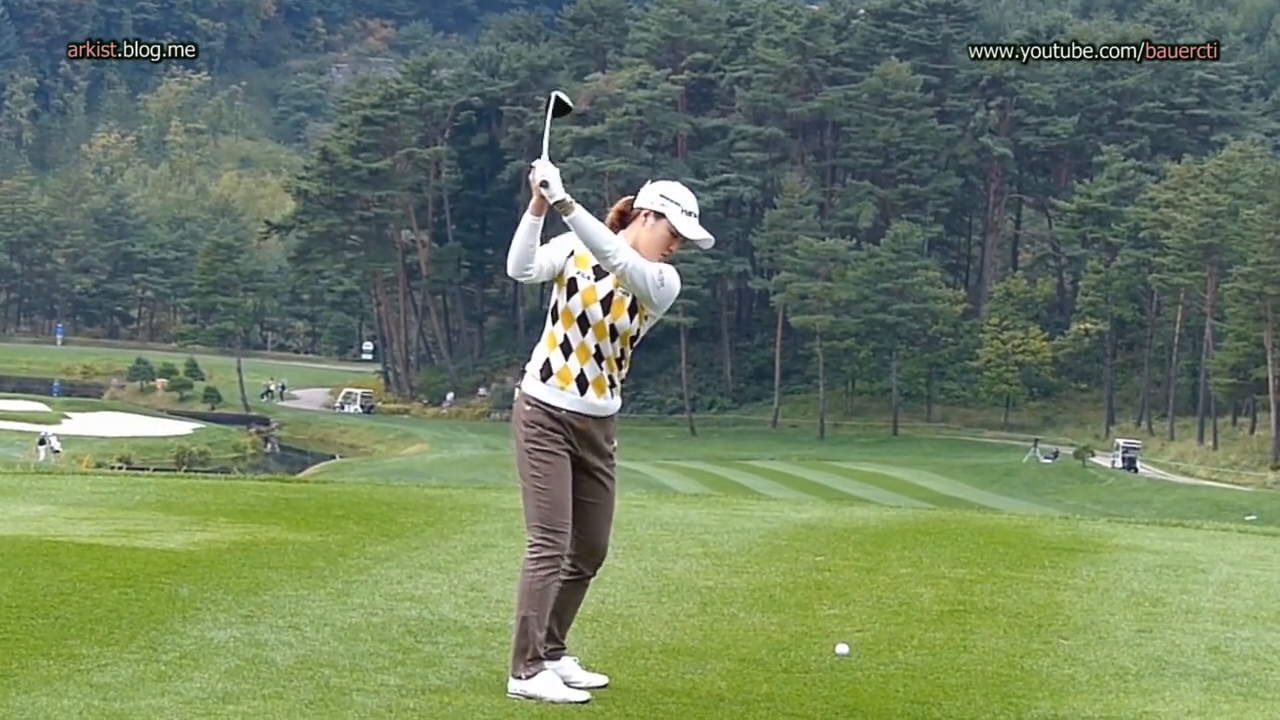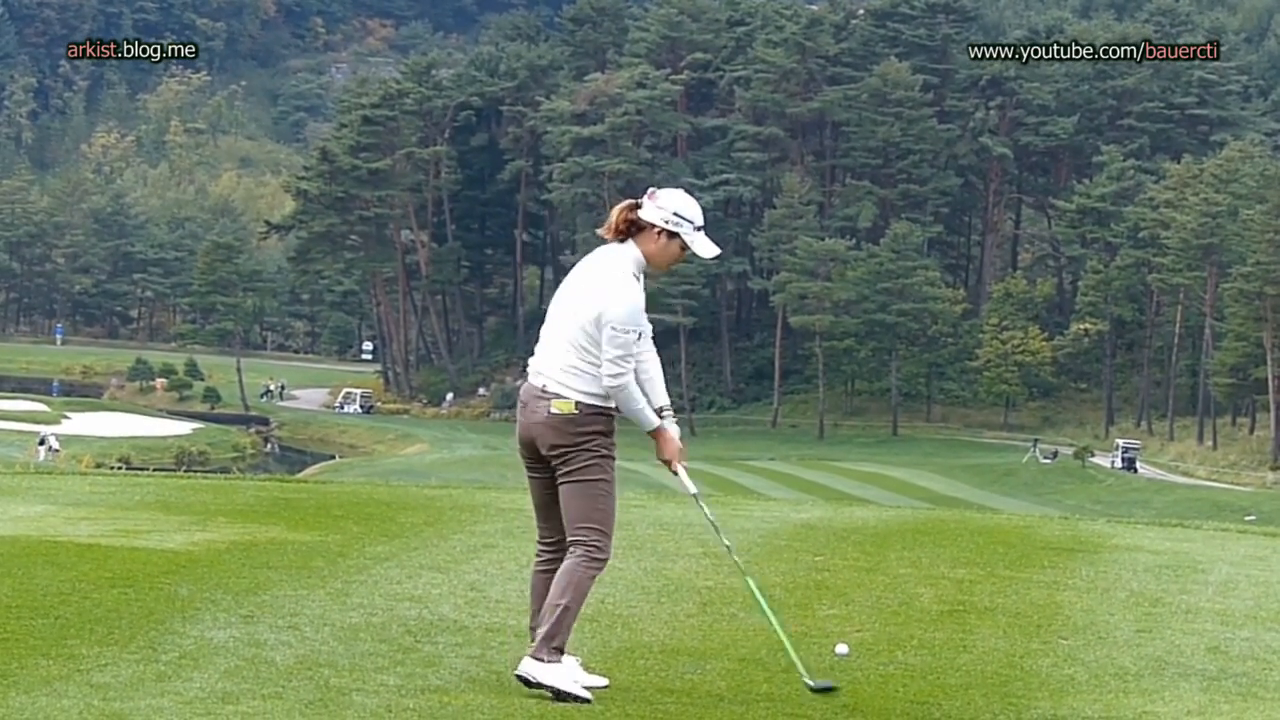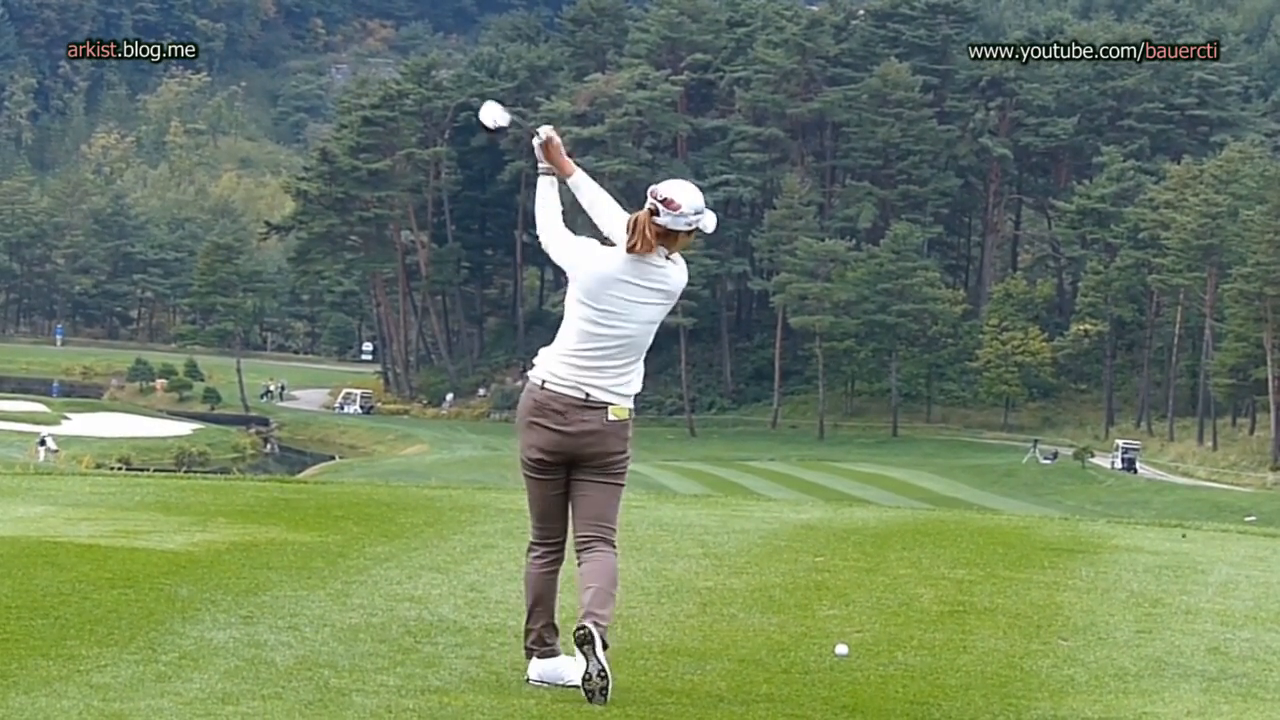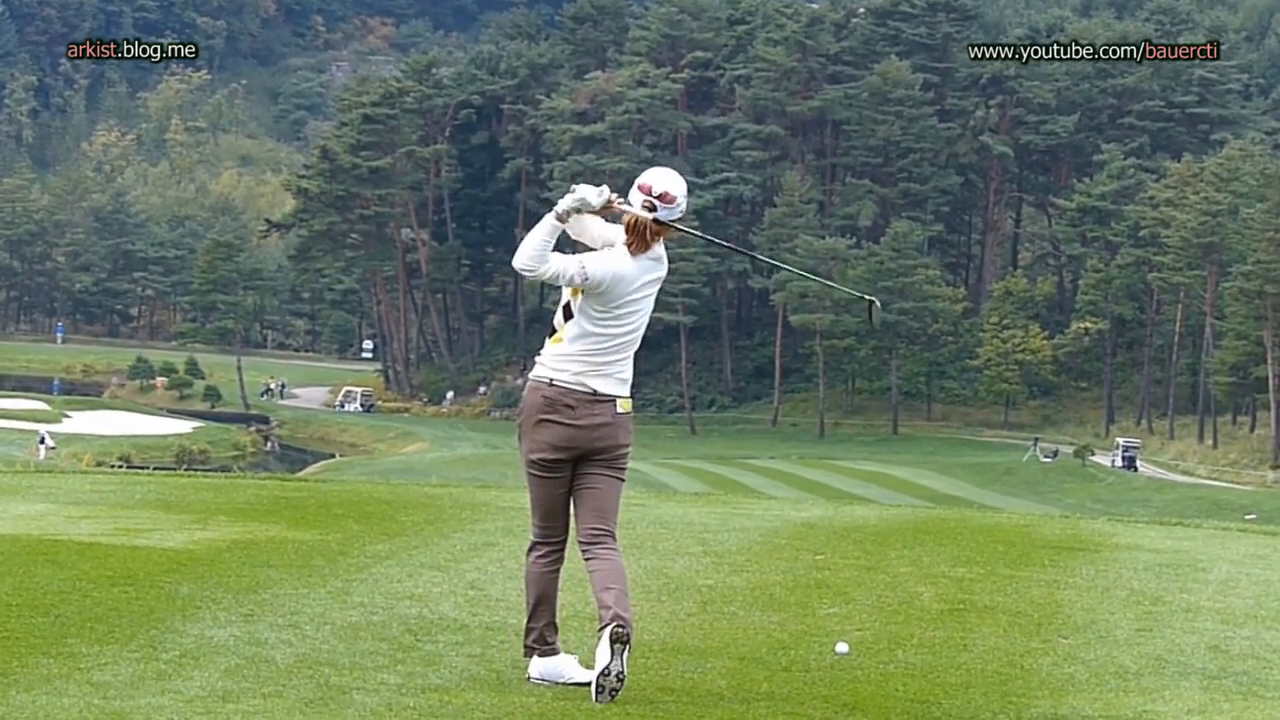
dt=0.3s
person 1, frame 1
left shoulder: (664, 283)
right shoulder: (568, 244)
left elbow: (615, 264)
right elbow: (520, 269)
left wrist: (564, 203)
right wrist: (537, 205)
left hip: (596, 426)
right hip: (544, 413)
left knee: (589, 549)
right knee: (551, 543)
left ankle: (551, 653)
right ankle: (526, 670)
person 1, frame 2
left shoulder: (628, 271)
right shoulder: (610, 277)
left elbow: (642, 351)
right elbow: (616, 375)
left wrist: (666, 415)
right wrist: (656, 429)
left hip: (541, 409)
right hip: (577, 419)
left knee: (555, 542)
right knee: (591, 545)
left ankle: (548, 653)
right ankle: (544, 657)
person 1, frame 3
left shoulder: (591, 260)
right shoulder: (675, 276)
left elbow: (546, 225)
right elbow: (621, 229)
left wrist: (553, 168)
right wrist: (570, 170)
left hip: (545, 407)
right hip: (607, 423)
left knee: (546, 542)
right knee: (597, 542)
left ankle: (543, 655)
right ankle: (592, 625)
person 1, frame 4
left shoulder: (611, 269)
right shoulder: (655, 259)
left elbow: (527, 262)
right elbow: (596, 229)
left wrist: (568, 205)
right wrist: (580, 206)
left hip: (551, 406)
right hip: (609, 417)
left knee: (548, 539)
right knee: (599, 539)
left ankle: (543, 654)
right ankle: (616, 626)
